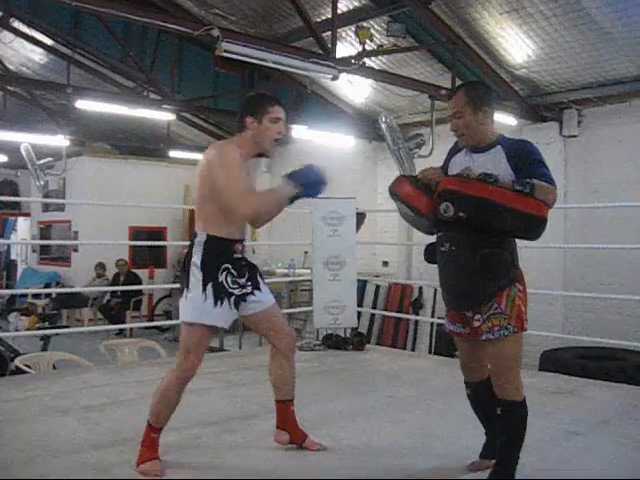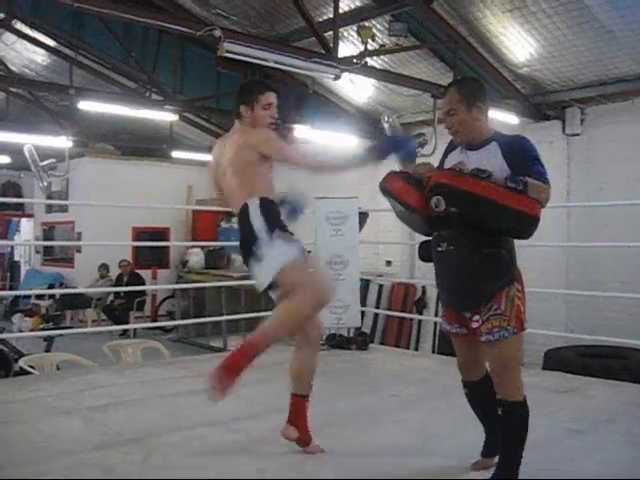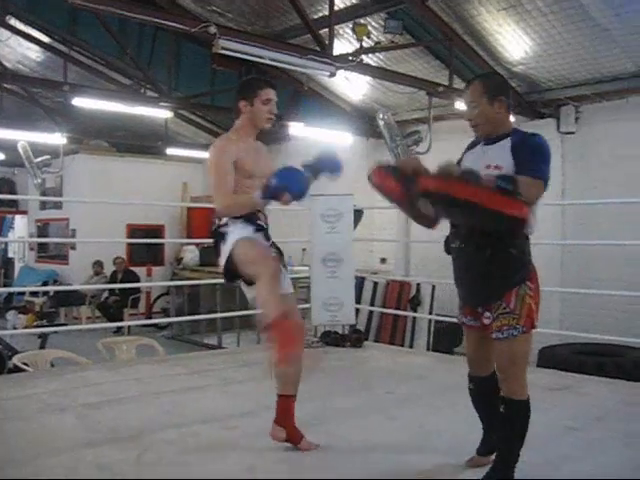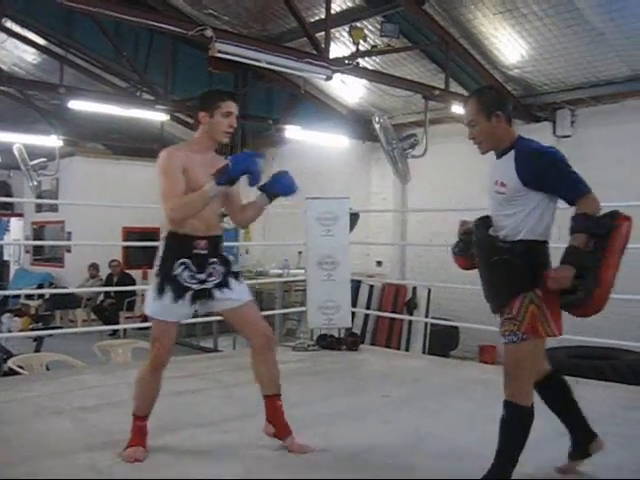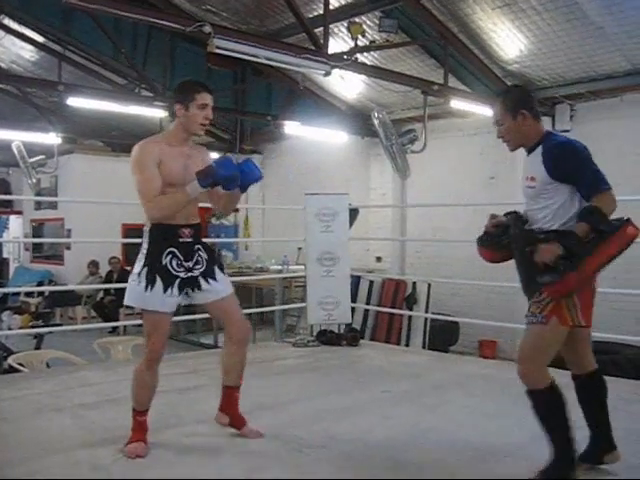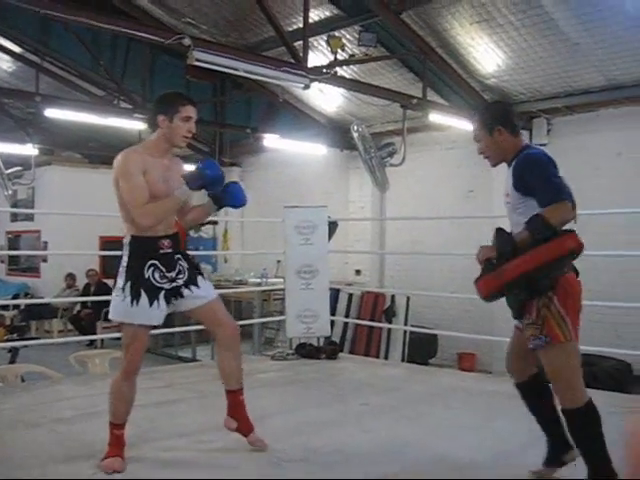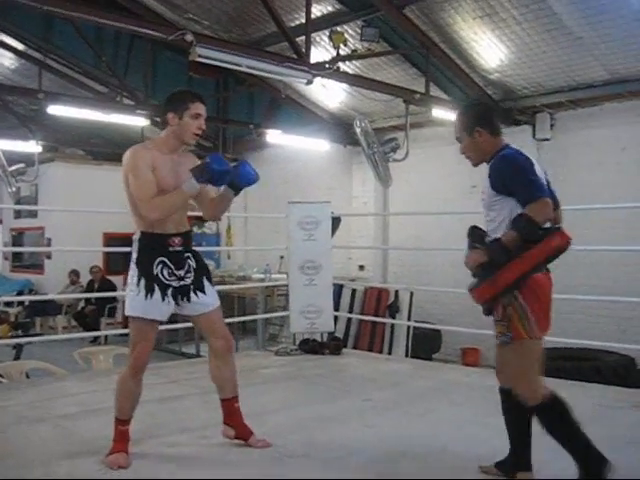
dt=0.3s
person 1, frame 1
left shoulder: (517, 151)
right shoulder: (455, 153)
left elbow: (548, 195)
left wrist: (490, 182)
right wrist: (430, 183)
left hip: (496, 278)
right hip: (456, 278)
left knee: (505, 379)
right knee: (472, 370)
right ankle: (495, 443)
person 1, frame 2
left shoulder: (514, 148)
right shoulder: (451, 152)
left elbow: (540, 195)
right wrist: (426, 179)
left hip: (495, 276)
right hip: (454, 276)
left knee: (508, 379)
right knee: (469, 371)
right ankle: (496, 440)
person 1, frame 3
left shoulder: (529, 145)
right shoulder: (474, 149)
left elbow: (528, 192)
left wrist: (464, 178)
right wrist: (420, 172)
left hip: (509, 272)
right hip: (471, 272)
left knee: (511, 377)
right knee: (478, 366)
right ankle: (492, 437)
person 1, frame 4
left shoulder: (537, 156)
right shoulder: (501, 160)
left elbow: (589, 205)
left wrist: (570, 263)
right wrist: (478, 228)
left hip: (528, 284)
right hip: (508, 281)
left knee: (516, 384)
right knee: (535, 369)
right ankle: (584, 438)
person 1, frame 5
left shoulder: (563, 149)
right shoulder: (534, 155)
left elbow: (605, 201)
left wrist: (567, 245)
right wrist: (510, 223)
left knee: (530, 367)
right knee: (580, 362)
right ankle: (603, 446)
person 1, frame 6
left shoulder: (530, 162)
right shoulder: (532, 163)
left elbow: (559, 214)
right elbow: (564, 213)
left wrist: (502, 249)
right wrist: (510, 244)
left hip: (548, 288)
left knee: (567, 388)
right knee: (518, 365)
right ankle: (559, 447)
person 1, frame 7
left shoulder: (506, 162)
right shoulder: (519, 162)
left elbow: (541, 212)
right elbow: (554, 215)
left wrist: (490, 251)
left hip: (518, 287)
right hip: (521, 282)
left knee: (526, 387)
right knee: (508, 376)
person 2, frame 1
left shoulder: (247, 164)
right shoulder: (221, 155)
left elbow: (256, 217)
right elbow: (246, 211)
left wrist: (291, 194)
right wrist: (290, 184)
left hip: (238, 263)
right hip: (209, 262)
left knee: (285, 339)
right knee: (188, 365)
left ankle: (287, 428)
right ankle: (149, 446)
person 2, frame 2
left shoulder: (221, 147)
right shoulder: (252, 137)
left elbow: (224, 195)
right elbow: (308, 164)
right wrist: (372, 152)
left hip: (262, 229)
right hip: (263, 224)
left knee: (310, 332)
right knee: (319, 294)
left ankle: (296, 423)
right ankle: (238, 358)
person 2, frame 3
left shoulder: (260, 150)
right shoulder: (226, 147)
left elbow: (283, 196)
right elbow: (224, 206)
right wrist: (267, 190)
left hip: (261, 238)
right hip: (238, 231)
left knee: (299, 328)
right knee: (265, 262)
left ankle: (285, 424)
person 2, frame 4
left shoulder: (224, 164)
right shoulder: (173, 157)
left elbow: (241, 220)
right elbow: (175, 211)
left wrist: (267, 194)
right wrist: (218, 182)
left hip: (215, 260)
right hip: (178, 259)
left knee: (262, 337)
right knee: (158, 357)
left ankle: (278, 424)
right ankle: (138, 434)
person 2, frame 5
left shoulder: (203, 155)
right shoulder: (147, 150)
left elbow: (224, 208)
right elbow: (155, 209)
left wrist: (239, 183)
right wrist: (199, 184)
left hip: (198, 248)
right hip: (162, 250)
left knee: (239, 329)
right knee: (154, 350)
left ankle: (229, 410)
right ankle: (138, 430)
person 2, frame 6
left shoulder: (176, 165)
right shoulder: (129, 160)
right elbow: (144, 217)
left wrist: (216, 199)
right wrist: (188, 187)
left hip: (176, 259)
right hip: (143, 262)
left knee: (228, 331)
right knee: (132, 362)
left ankle: (238, 417)
right ankle: (116, 444)
person 2, frame 7
left shoulder: (192, 161)
right shoulder: (138, 156)
left elbow: (211, 213)
right elbow: (151, 211)
left wrist: (232, 187)
right wrist: (194, 181)
left hip: (187, 256)
right hip: (152, 258)
left knee: (222, 341)
right knee: (139, 358)
left ankle: (234, 423)
right ankle: (120, 440)
